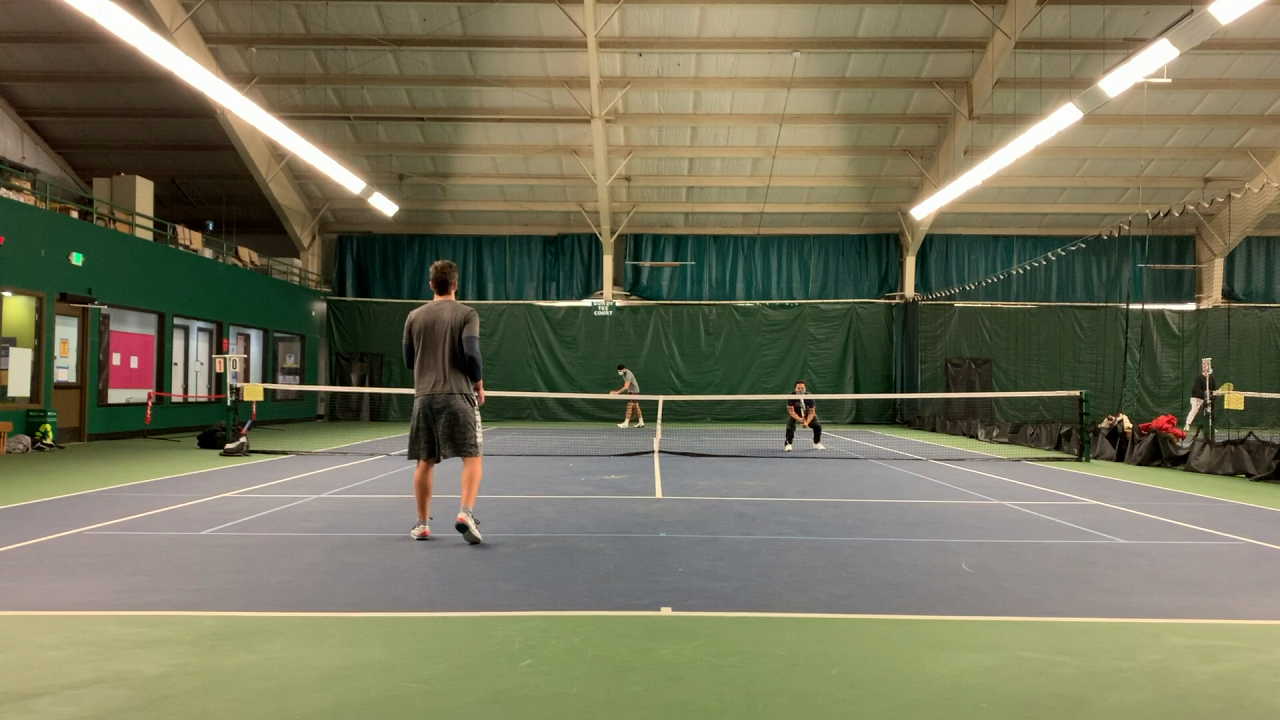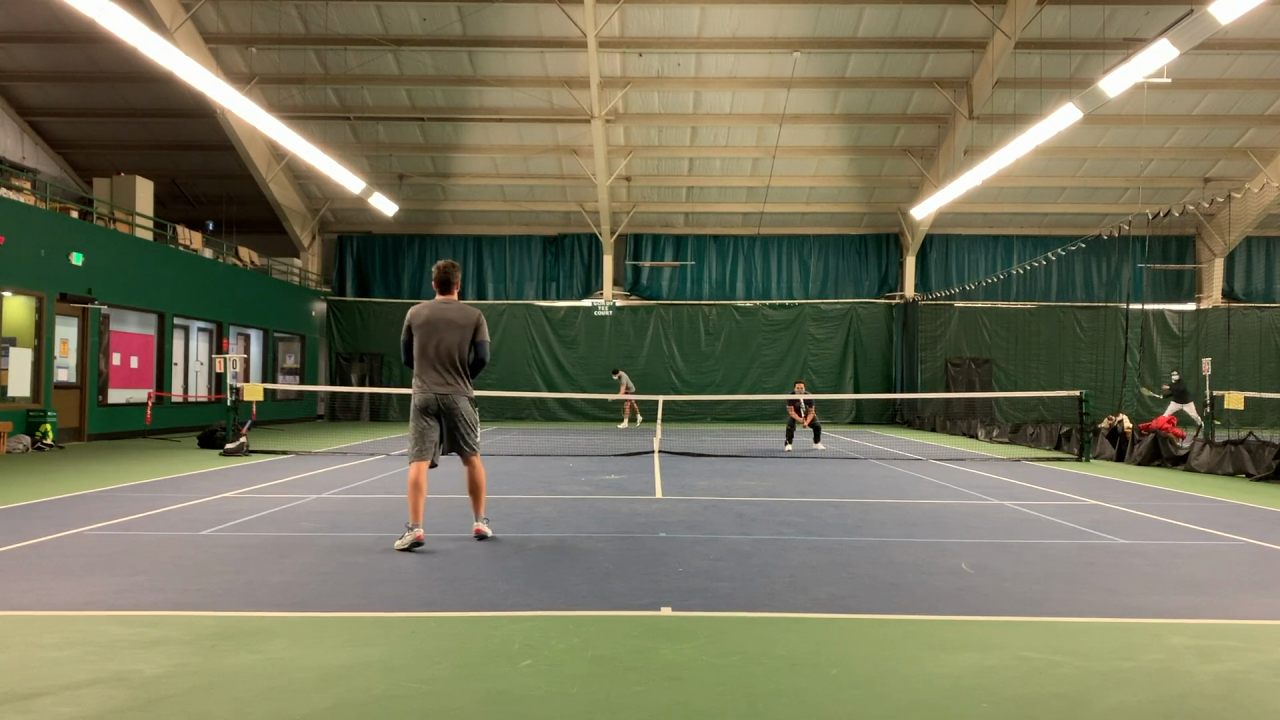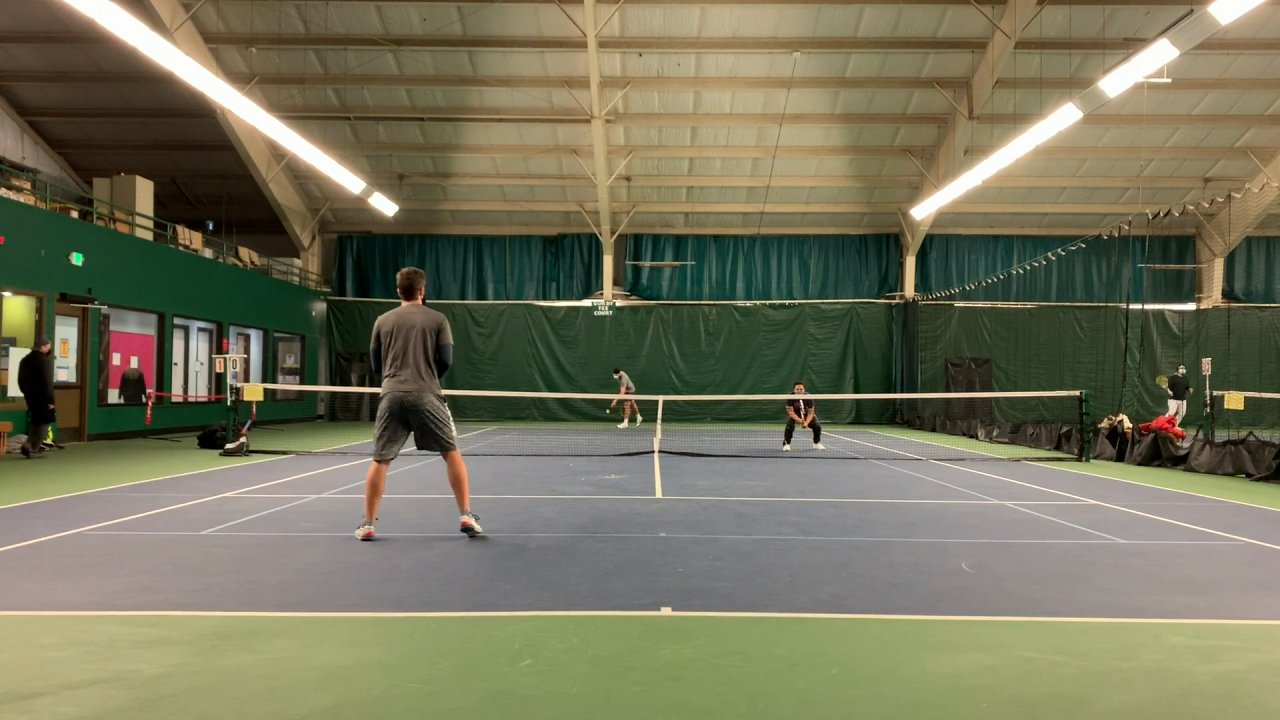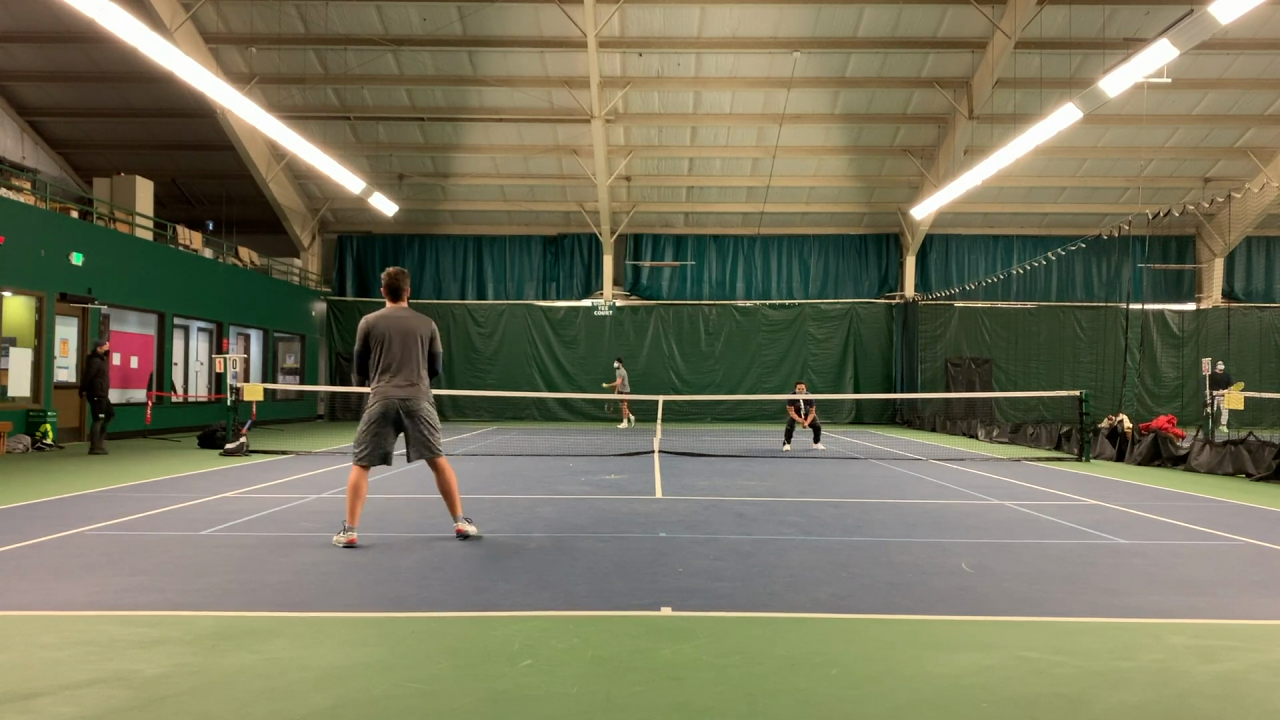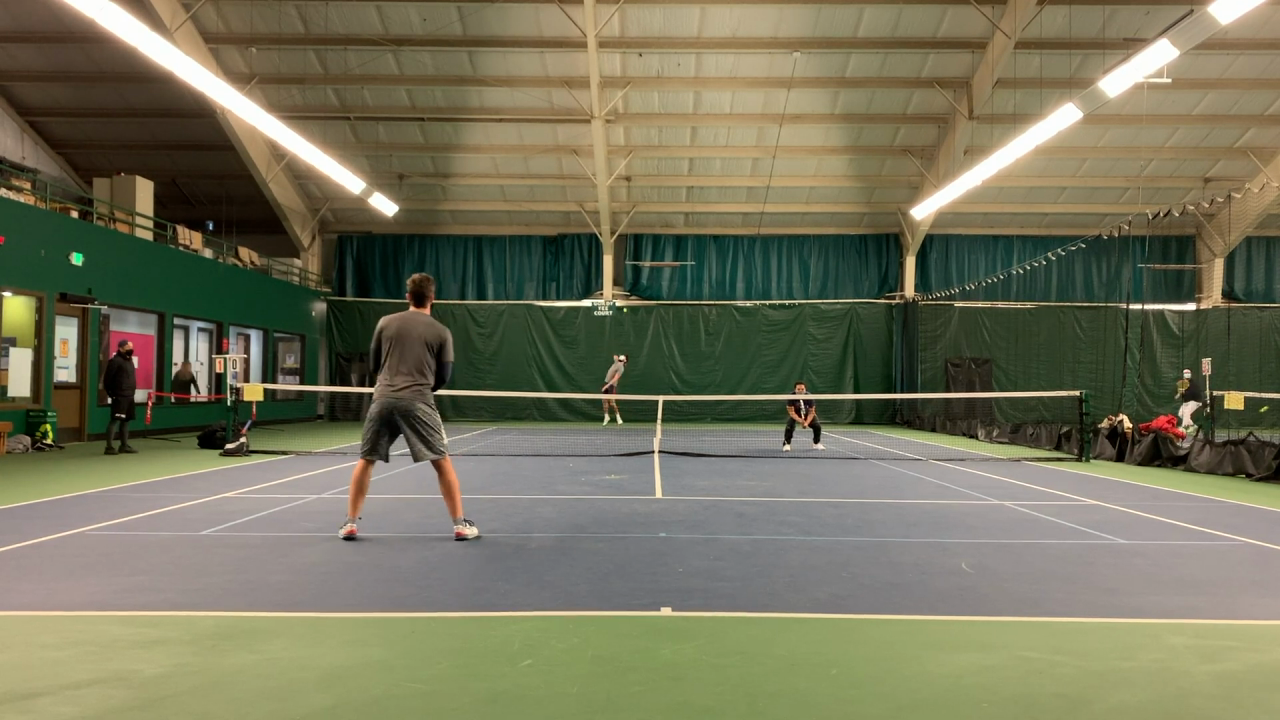
dt=1s
person 1, frame 1
left shoulder: (414, 316)
right shoulder: (467, 313)
left elbow: (408, 360)
right elbow: (471, 354)
right wrist: (478, 381)
left hip: (425, 396)
right hip: (458, 395)
left knee: (425, 462)
right knee: (472, 457)
left ankle: (422, 524)
right ankle: (466, 513)
person 1, frame 2
left shoulder: (415, 314)
right shoulder: (474, 316)
left elbow: (406, 357)
right elbow: (481, 358)
left hip: (424, 396)
right hip: (458, 396)
left knee: (419, 462)
right knee: (472, 458)
left ankle: (415, 527)
right ankle: (480, 521)
person 1, frame 3
left shoulder: (383, 321)
right shoulder: (438, 319)
left elbow: (375, 364)
right elbow: (445, 360)
left hip: (391, 396)
right hip: (425, 395)
left knee: (380, 460)
right knee: (452, 453)
left ankle: (368, 524)
right ankle: (466, 516)
person 1, frame 4
left shoulder: (368, 322)
right shoulder: (427, 324)
left elbow: (359, 369)
right elbow: (436, 368)
left hip: (382, 401)
right hip: (418, 401)
left knee: (361, 465)
right knee: (438, 461)
left ankle: (350, 530)
right ankle: (461, 522)
person 1, frame 5
left shoulder: (386, 323)
right shoulder: (441, 333)
left elbow: (374, 362)
right elbow: (443, 377)
left hip: (383, 400)
right hip: (418, 403)
left knee: (365, 460)
right knee: (442, 462)
left ankle: (350, 523)
right ankle: (460, 524)
